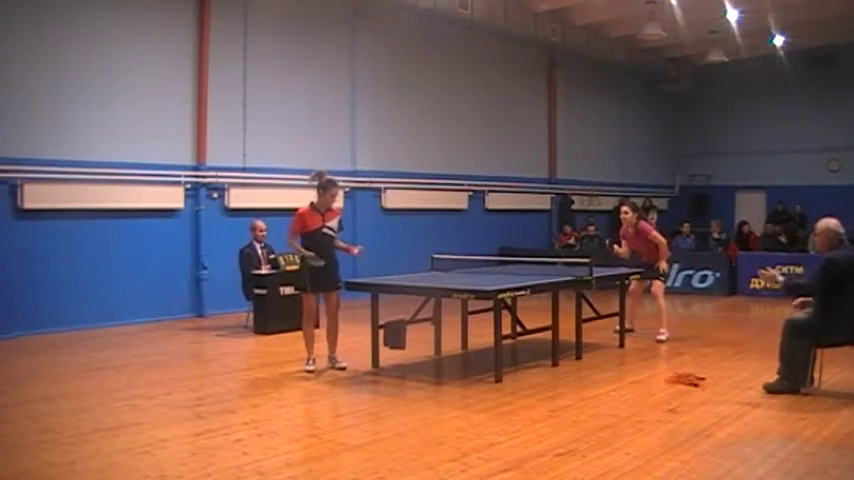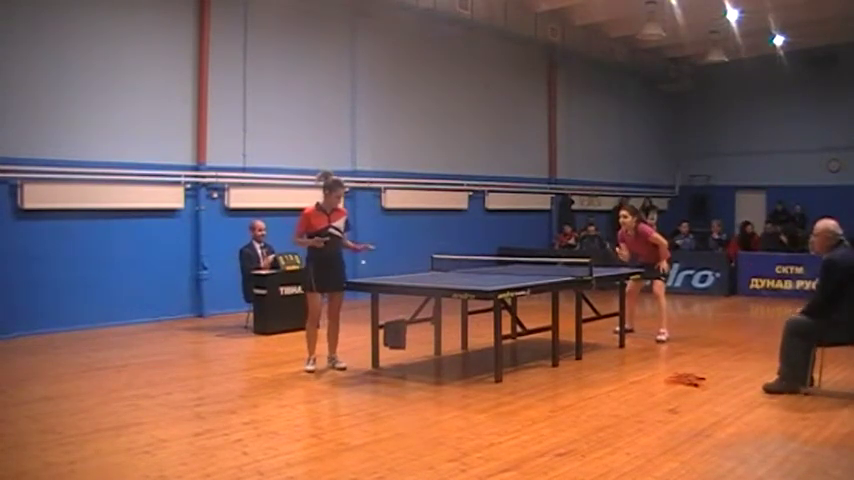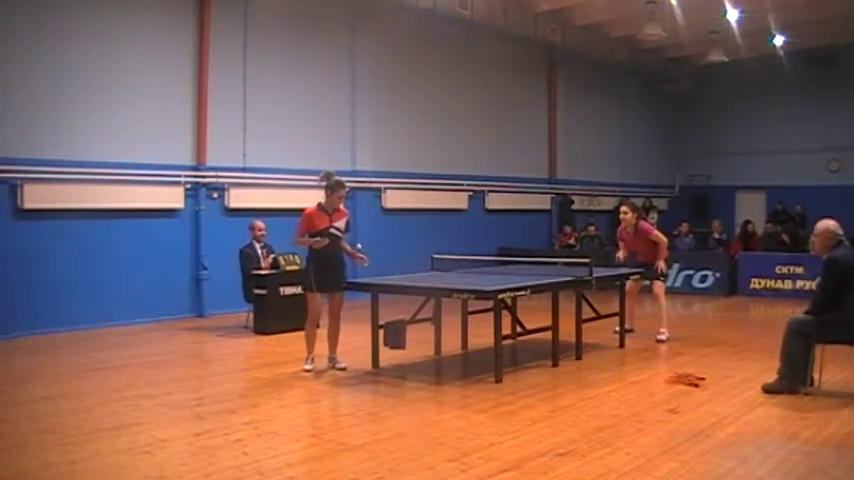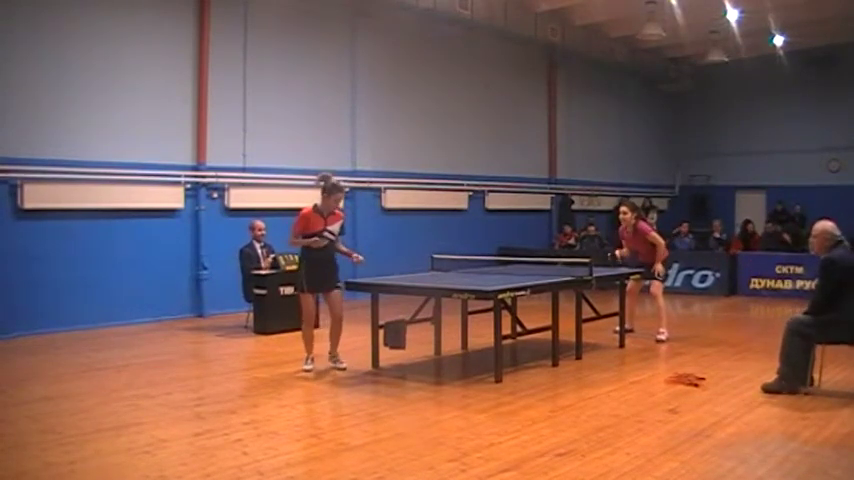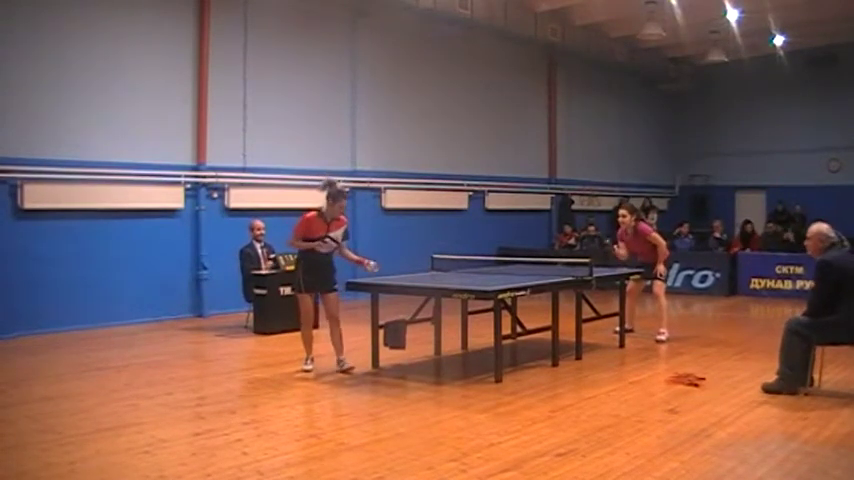
dt=0.3s
person 1, frame 1
left shoulder: (336, 214)
right shoulder: (303, 214)
right elbow: (291, 240)
left wrist: (349, 248)
right wrist: (304, 253)
left hip: (331, 267)
right hip: (310, 269)
left knee: (333, 315)
right knee: (309, 316)
left ankle: (332, 356)
right ankle: (310, 358)
person 1, frame 2
left shoulder: (342, 214)
right shoulder: (309, 214)
right elbow: (297, 239)
left wrist: (358, 247)
right wrist: (312, 243)
left hip: (336, 267)
right hip: (316, 268)
left knee: (334, 316)
right knee: (314, 316)
left ankle: (332, 356)
right ankle: (311, 358)
person 1, frame 3
left shoulder: (343, 214)
right shoulder: (310, 214)
right elbow: (298, 239)
left wrist: (354, 254)
right wrist: (312, 242)
left hip: (337, 267)
right hip: (317, 268)
left knee: (335, 316)
right knee: (314, 316)
left ankle: (333, 356)
right ankle: (309, 357)
person 1, frame 4
left shoulder: (339, 217)
right shoulder: (306, 215)
right elbow: (293, 241)
left wrist: (351, 254)
right wrist: (310, 241)
left hip: (330, 270)
right hip: (309, 270)
left knee: (338, 315)
right knee: (309, 319)
left ankle: (333, 354)
right ankle: (309, 357)
person 1, frame 5
left shoulder: (342, 223)
right shoulder: (309, 219)
left elbow: (343, 250)
right elbow: (293, 242)
left wrist: (362, 261)
right wrist: (313, 245)
left hip: (327, 272)
right hip: (307, 272)
left knee: (334, 317)
right knee: (307, 319)
left ankle: (341, 359)
right ankle: (309, 357)
person 2, frame 1
left shoulder: (834, 259)
left elbow: (812, 287)
left wrist: (779, 280)
right wrist: (812, 300)
left knee: (793, 325)
right knee: (803, 320)
left ankle: (790, 380)
right ankle: (801, 376)
person 2, frame 2
left shoulder: (833, 260)
left elbow: (822, 298)
left wrist: (803, 313)
right wrist: (806, 312)
left knee: (794, 326)
right knee: (803, 324)
left ankle: (789, 380)
right ankle: (801, 377)
person 2, frame 3
left shoulder: (834, 259)
left elbow: (823, 297)
left wrist: (807, 313)
right wrist: (809, 313)
left knee: (796, 325)
right knee: (803, 324)
left ankle: (788, 380)
right ankle: (800, 377)
person 2, frame 4
left shoulder: (831, 260)
left elbow: (821, 298)
left wrist: (806, 314)
right wrist: (809, 314)
left knee: (796, 325)
right knee: (804, 325)
left ankle: (788, 380)
right ankle: (800, 377)
person 2, frame 5
left shoulder: (826, 261)
left elbow: (818, 301)
left wrist: (805, 315)
right wrist: (807, 315)
left knee: (795, 326)
right knee: (803, 324)
left ankle: (788, 381)
right ankle: (801, 377)
person 3, frame 1
left shoulder: (642, 227)
right shoulder: (624, 231)
left elbow: (662, 242)
right elbow: (626, 253)
left wrist: (662, 260)
right wrist: (617, 250)
left hip: (659, 262)
right hip: (646, 261)
left knee: (657, 292)
right knee: (633, 291)
left ankle: (663, 330)
right ankle: (629, 324)
person 3, frame 2
left shoulder: (642, 229)
right shoulder: (622, 234)
left elbow: (663, 243)
right elbow: (627, 256)
left wrist: (663, 260)
right wrist: (620, 253)
left hip: (658, 262)
right hip: (643, 262)
left knee: (658, 292)
right knee: (630, 291)
left ankle: (664, 330)
right ankle: (628, 325)
person 3, frame 3
left shoulder: (643, 227)
right shoulder: (621, 231)
left elbow: (664, 241)
right elbow: (624, 251)
left wrist: (660, 260)
right wrist: (621, 255)
left hip: (656, 261)
right hip: (641, 261)
left knee: (658, 292)
right knee: (629, 291)
left ankle: (664, 330)
right ankle: (628, 325)
person 3, frame 4
left shoulder: (641, 227)
right shoulder: (623, 230)
left elbow: (661, 243)
right elbow: (628, 251)
left wrist: (658, 262)
right wrist: (620, 253)
left hip: (657, 261)
right hip: (643, 261)
left knee: (655, 291)
right knee: (630, 290)
left ankle: (663, 330)
right ankle: (629, 325)
person 3, frame 5
left shoulder: (642, 229)
right shoulder: (622, 233)
left elbow: (662, 244)
right elbow: (624, 255)
left wrist: (660, 263)
right wrist: (616, 251)
left hip: (659, 261)
right hip: (644, 262)
left knee: (658, 292)
right knee: (630, 291)
left ankle: (664, 330)
right ankle: (629, 325)
